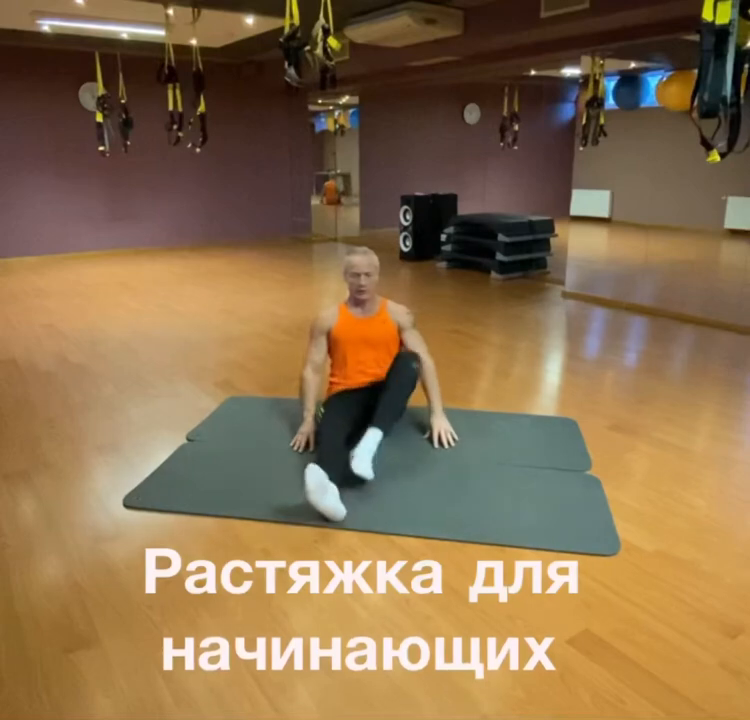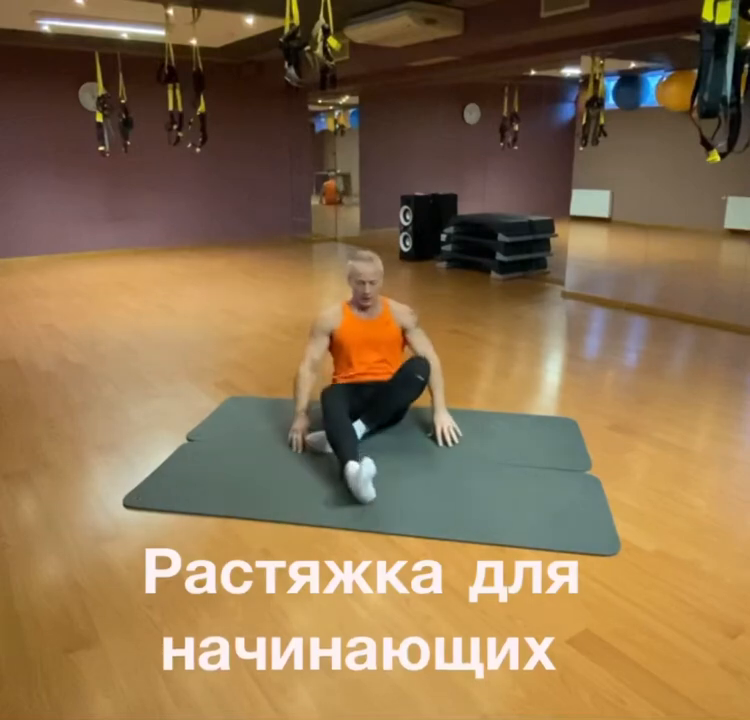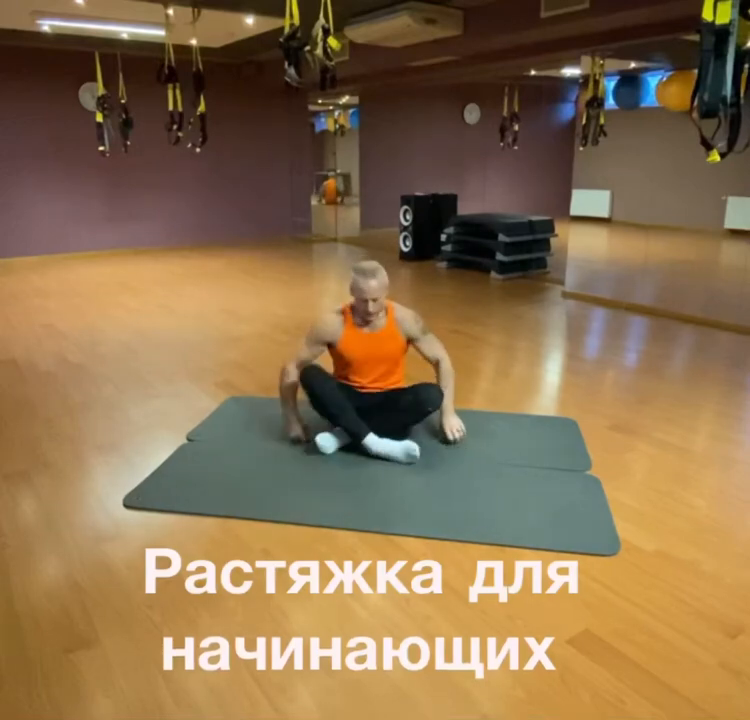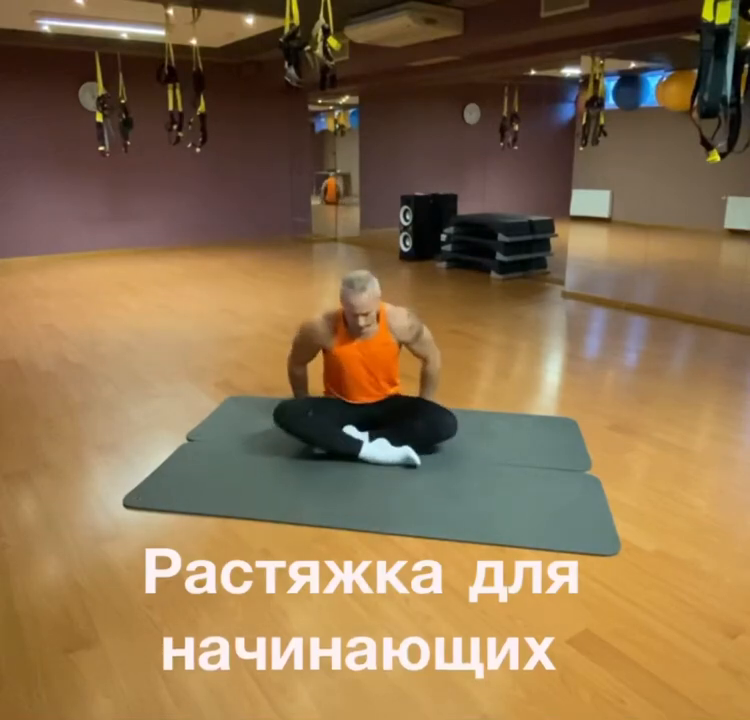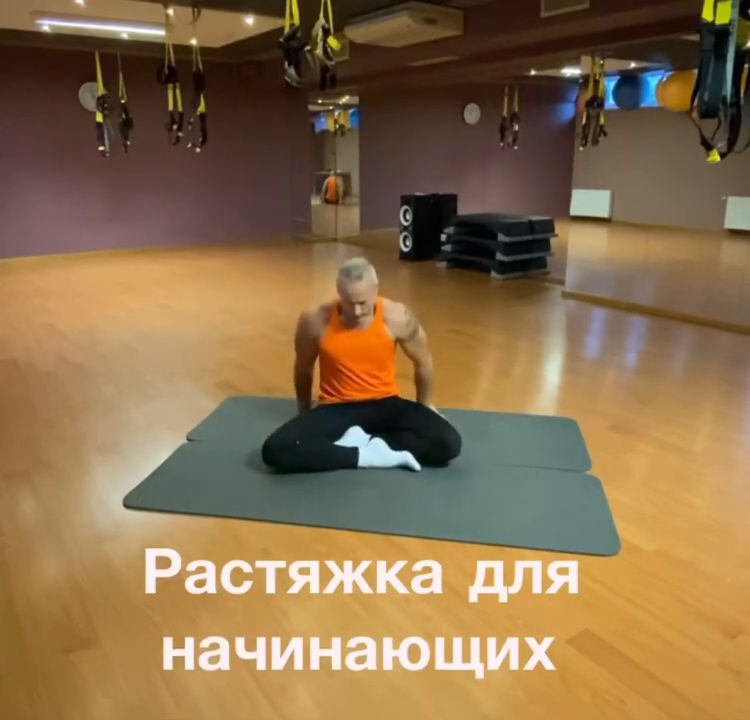
dt=0.5s
person 1, frame 1
left shoulder: (398, 314)
right shoulder: (328, 319)
left elbow: (425, 360)
right elbow: (312, 369)
left wrist: (437, 413)
right wrist: (308, 419)
left hip: (387, 397)
right hip: (346, 395)
left knee: (409, 359)
right knee: (328, 425)
left ankle: (369, 440)
right ankle: (325, 484)
person 1, frame 2
left shoulder: (401, 314)
right shoulder: (331, 319)
left elbow: (431, 360)
right elbow: (309, 367)
left wrist: (440, 410)
right wrist: (301, 416)
left hip: (390, 399)
right hip: (351, 393)
left knee: (418, 366)
right knee: (331, 396)
left ankle: (356, 428)
right ankle: (353, 468)
person 1, frame 3
left shoulder: (405, 320)
right shoulder: (332, 325)
left elbow: (441, 360)
right elbow: (291, 367)
left wrist: (448, 412)
right wrist: (292, 418)
left hip: (389, 401)
right hip: (348, 400)
left knee: (431, 395)
right knee: (310, 374)
left ankle: (348, 435)
right ankle: (371, 441)
person 1, frame 4
left shoulder: (400, 322)
right shoulder: (321, 328)
left elbow: (432, 358)
right elbow: (296, 365)
left wrist: (423, 407)
right wrist: (305, 413)
left hip: (387, 405)
right hip: (341, 408)
left knee: (444, 424)
right knee: (284, 413)
left ankle: (353, 440)
right ankle: (368, 450)
person 1, frame 5
left shoulder: (398, 318)
right shoulder: (314, 321)
left elbow: (423, 362)
right elbow: (303, 368)
left wrist: (425, 405)
right wrist: (304, 412)
left hip: (385, 404)
right hip: (337, 408)
left knee: (449, 444)
right knee: (275, 451)
left ankle: (359, 441)
right ankle: (368, 456)
